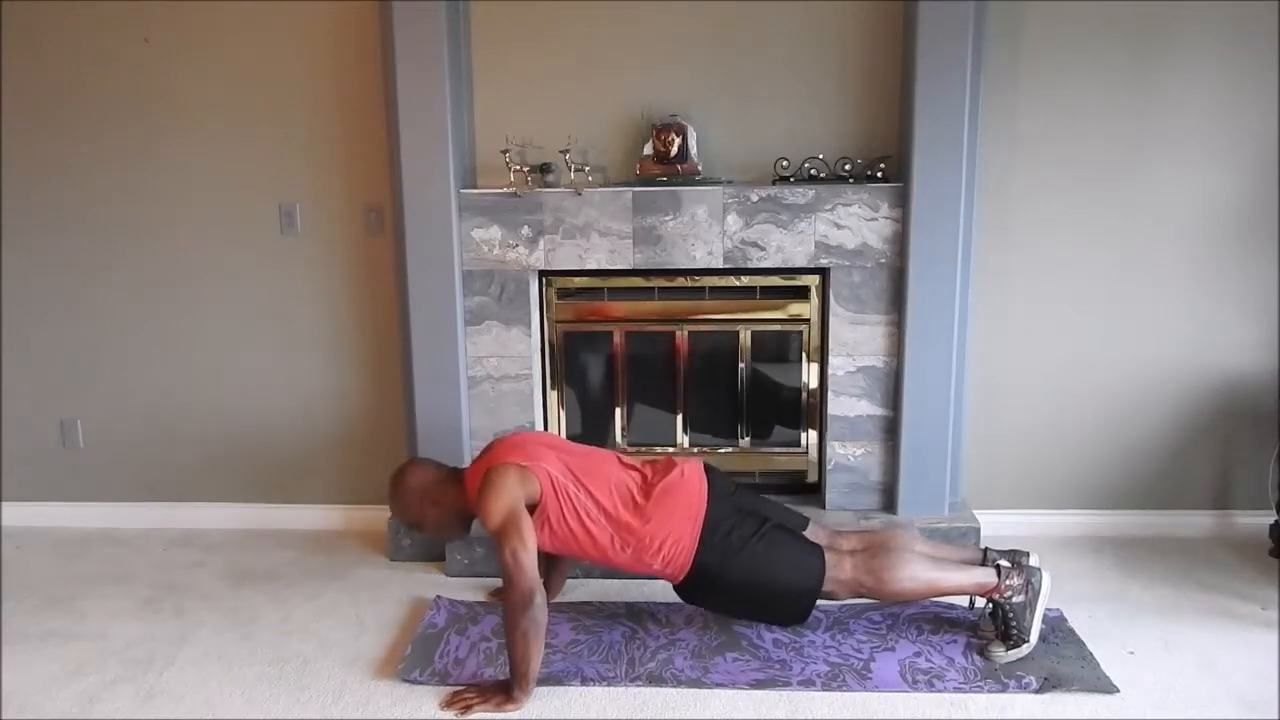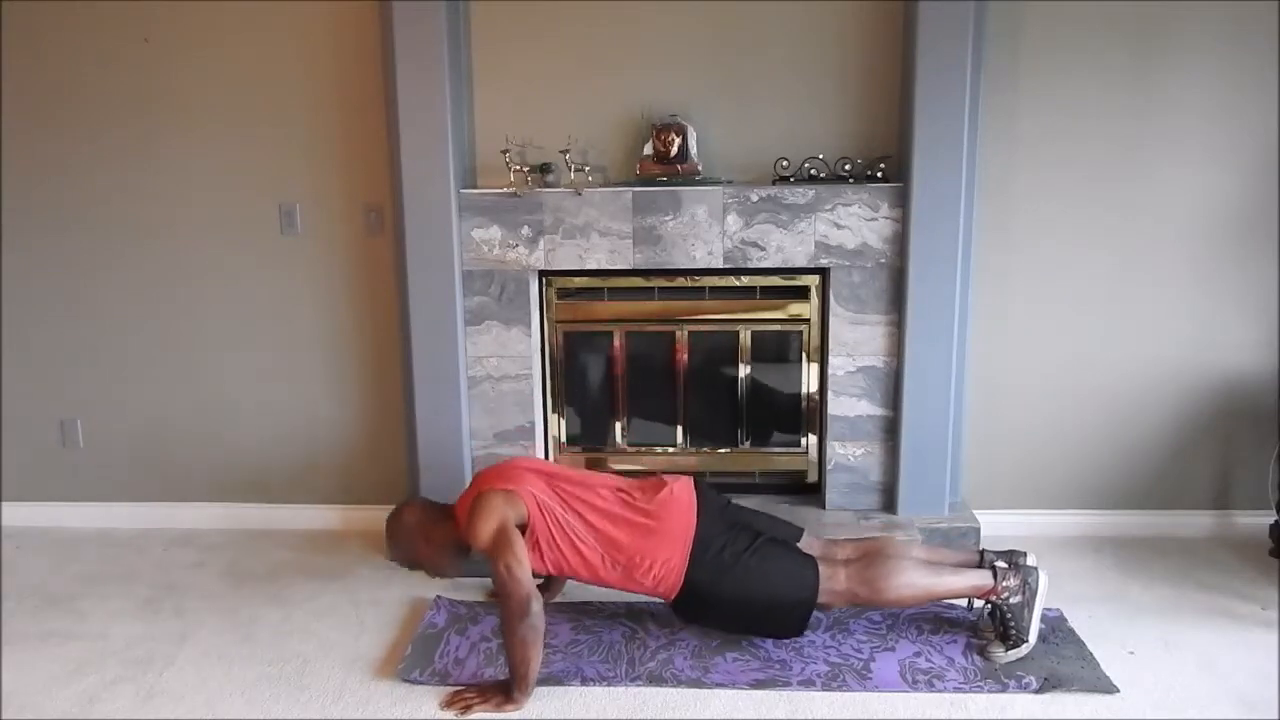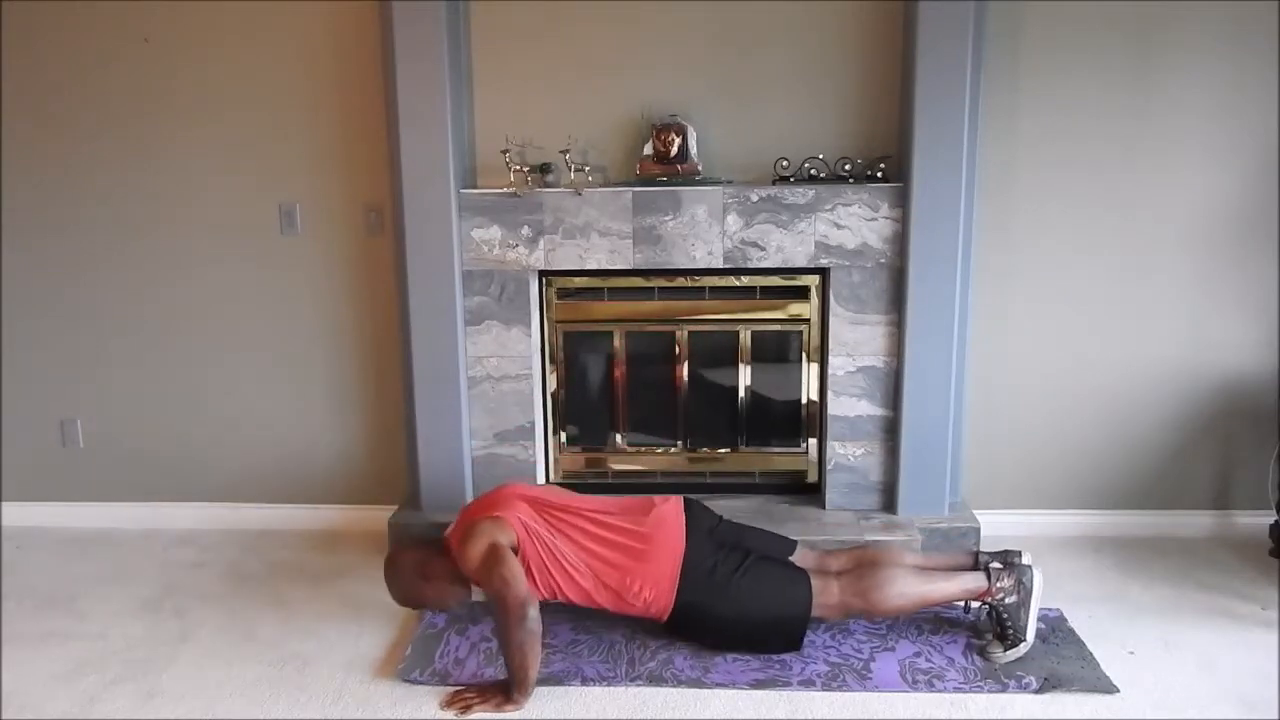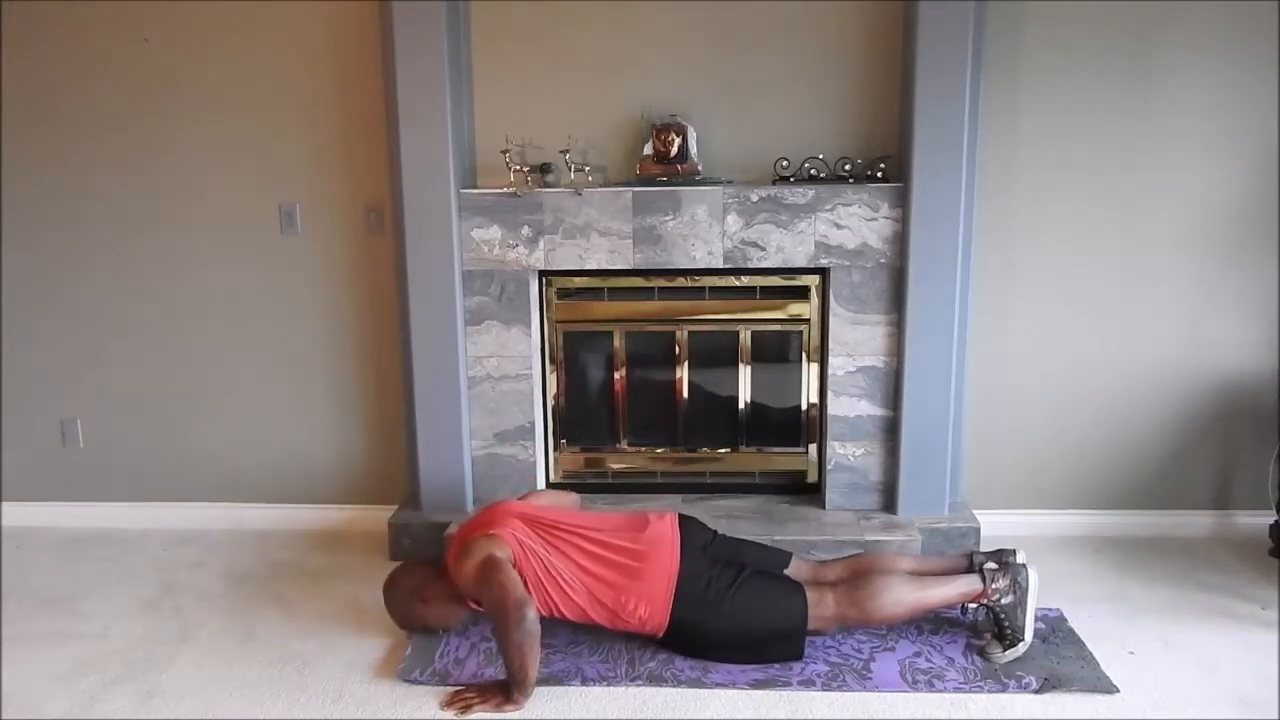
dt=0.2s
person 1, frame 1
left shoulder: (493, 492)
right shoulder: (502, 455)
left elbow: (525, 594)
right wrist: (538, 592)
left hip: (694, 541)
right hip: (691, 492)
left knee: (848, 576)
right knee: (841, 546)
left ankle: (1006, 585)
right ankle: (997, 562)
person 1, frame 2
left shoulder: (482, 517)
right shoulder: (498, 485)
left elbow: (522, 601)
right wrist: (539, 590)
left hip: (688, 558)
right hip: (683, 507)
left knee: (844, 585)
right knee: (836, 555)
left ankle: (1003, 584)
right ankle: (994, 563)
person 1, frame 3
left shoulder: (473, 544)
right shoulder: (494, 511)
left elbow: (519, 607)
right wrist: (528, 586)
left hip: (680, 581)
right hip: (675, 525)
left knee: (838, 596)
right knee: (829, 565)
left ankle: (999, 588)
right ankle: (990, 565)
person 1, frame 4
left shoulder: (469, 560)
right shoulder: (495, 524)
left elbow: (517, 609)
right elbow: (568, 499)
left hip: (677, 598)
right hip: (670, 541)
left knee: (833, 609)
right knee: (824, 575)
left ankle: (994, 586)
right ankle: (985, 565)
